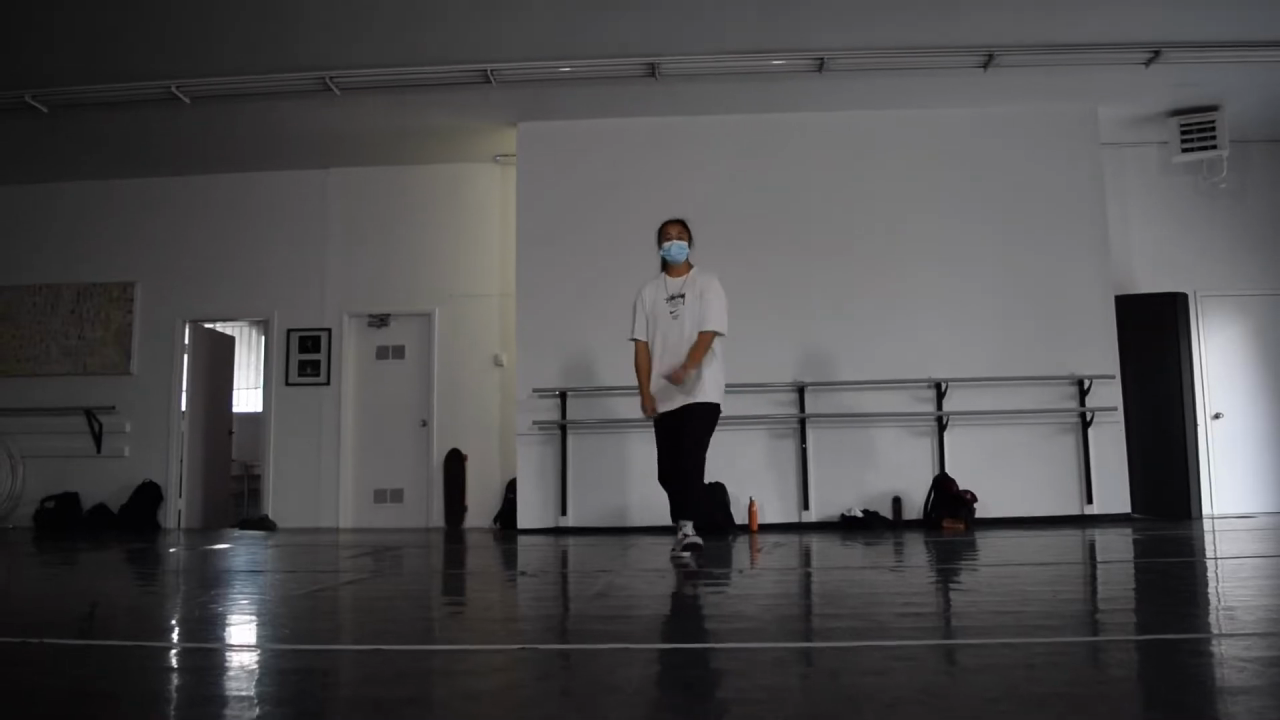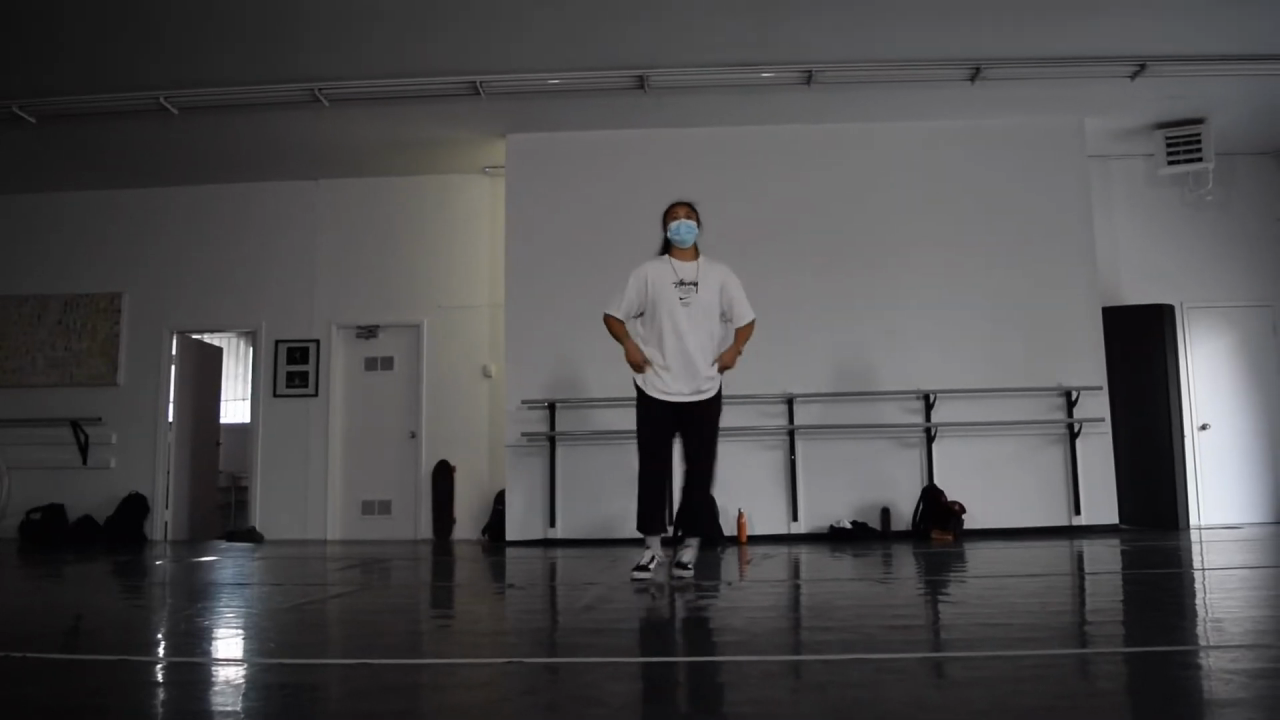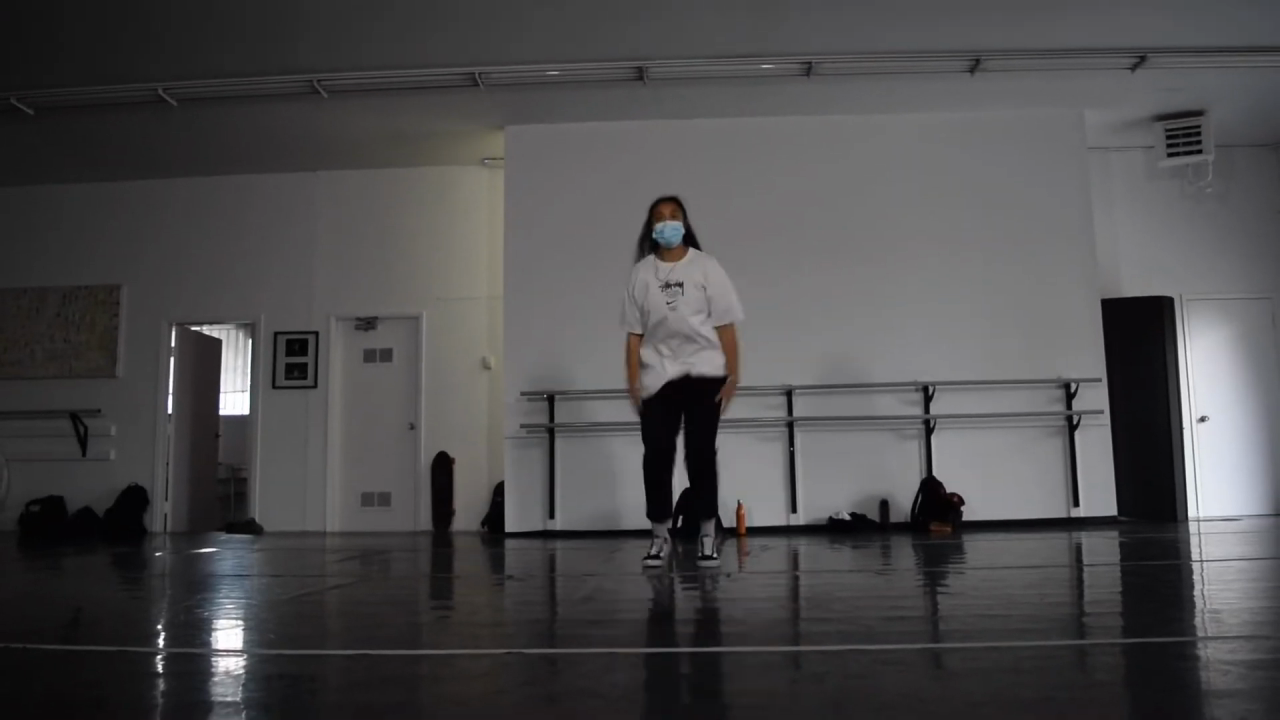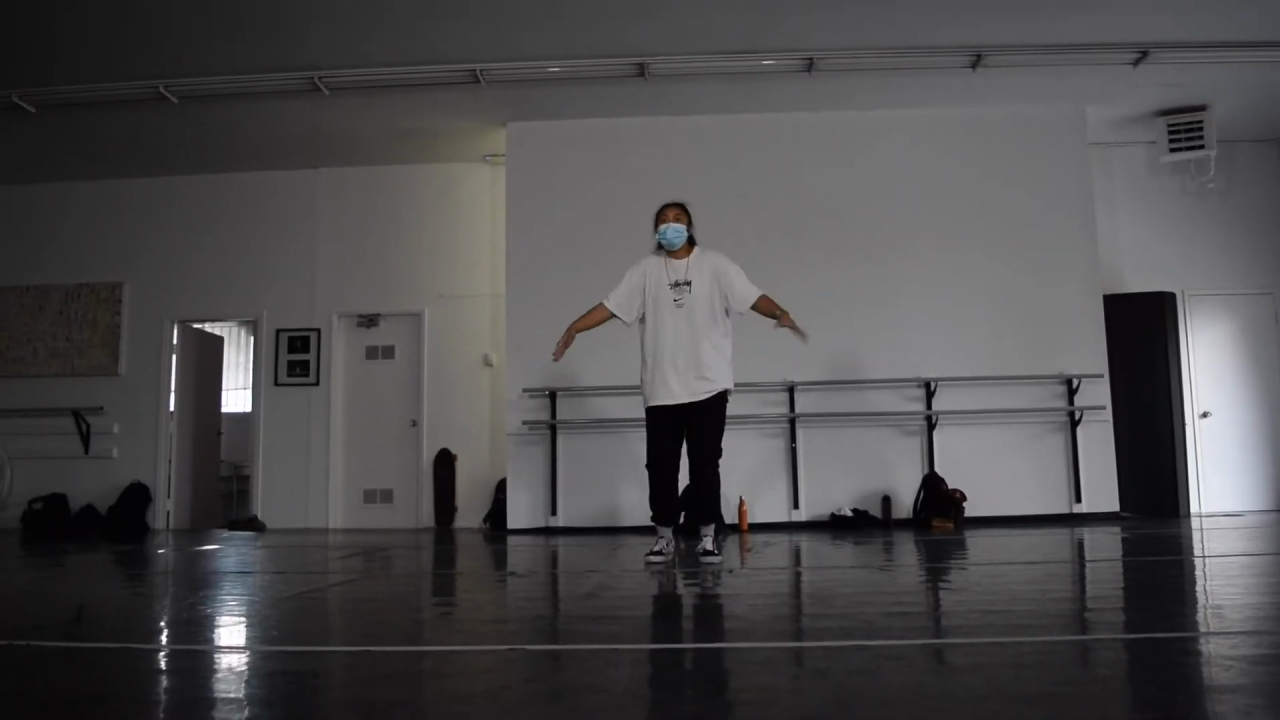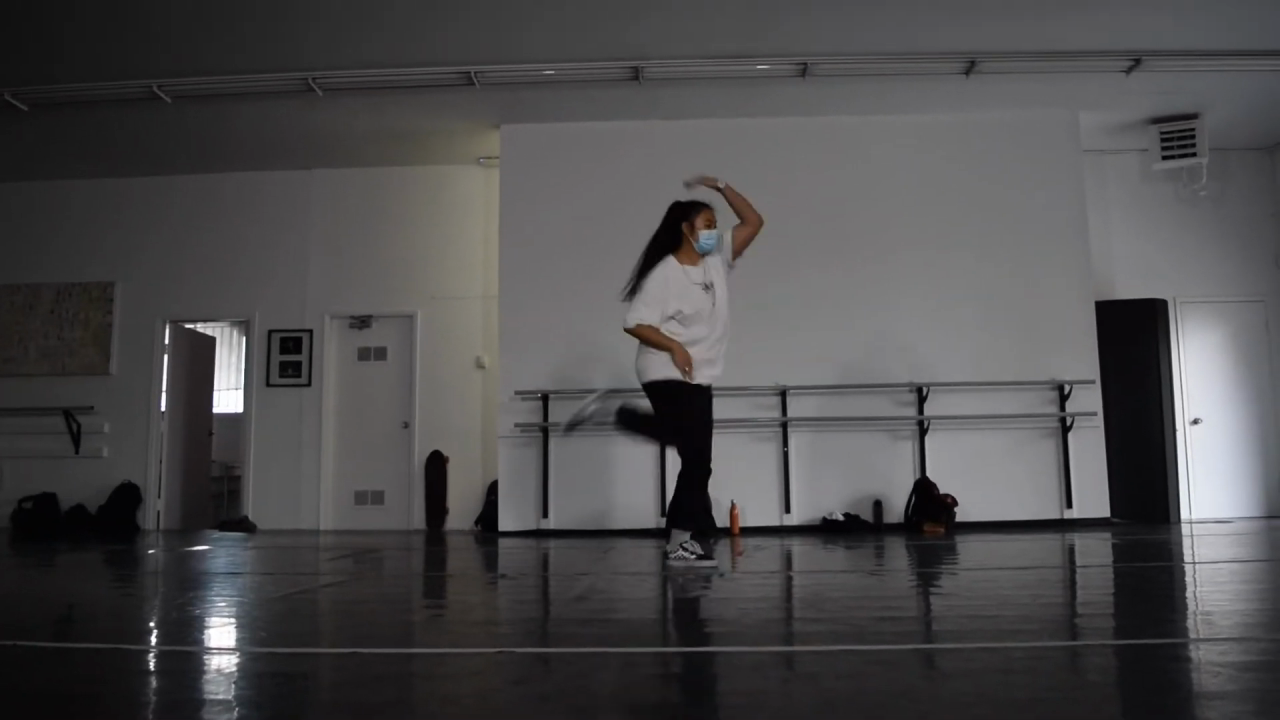
dt=1s
person 1, frame 1
left shoulder: (707, 283)
right shoulder: (648, 291)
left elbow: (708, 334)
right elbow: (642, 345)
left wrist: (686, 368)
right wrist: (645, 391)
left hip: (701, 392)
right hip: (664, 397)
left knee: (690, 458)
right knee: (669, 467)
left ankle: (687, 526)
right ankle: (684, 528)
person 1, frame 2
left shoulder: (719, 273)
right shoulder: (648, 272)
left elbow: (745, 319)
right elbow: (614, 316)
left wrist: (734, 350)
right wrist: (629, 345)
left hip: (703, 387)
right hip: (655, 386)
left knee: (700, 465)
right knee: (653, 464)
left ankle: (690, 544)
right ankle: (652, 545)
person 1, frame 3
left shoulder: (706, 267)
right shoulder: (641, 273)
left elbow: (725, 324)
right elbow: (634, 334)
left wrist: (733, 375)
right wrist: (633, 383)
left hip: (705, 370)
right hip: (659, 376)
left knee: (701, 451)
right knee: (657, 456)
left ankle: (707, 534)
right ankle: (661, 535)
person 1, frame 4
left shoulder: (715, 264)
right shoulder: (646, 270)
left elbow: (752, 298)
right elbow: (610, 307)
left wrist: (780, 314)
right wrist: (572, 330)
left hip: (707, 385)
right hip: (661, 388)
left knee: (705, 461)
right knee: (660, 464)
left ankle: (707, 537)
right ankle: (665, 537)
person 1, frame 5
left shoulder: (717, 257)
right shoulder: (663, 275)
left elbow: (754, 222)
right elbow: (635, 324)
left wrist: (721, 187)
right wrist: (673, 345)
left hip: (700, 376)
right hip: (667, 370)
left knee: (698, 458)
right knee: (686, 441)
left ankle: (683, 538)
